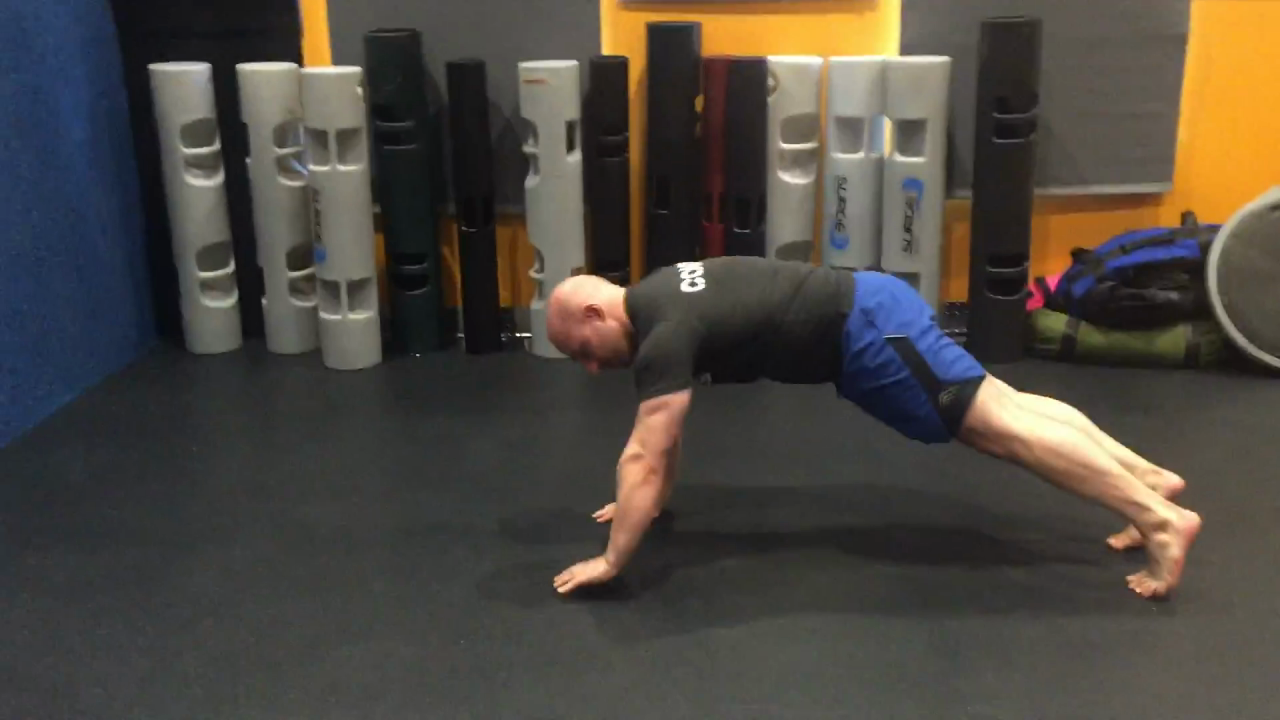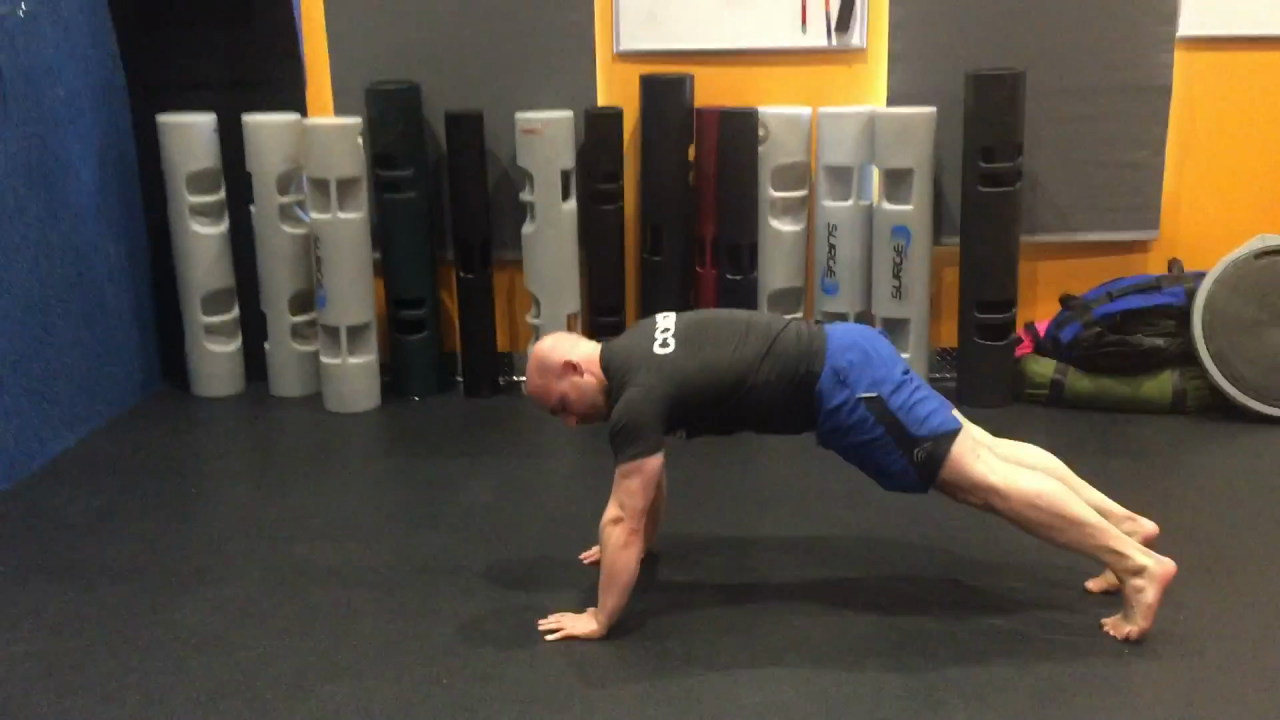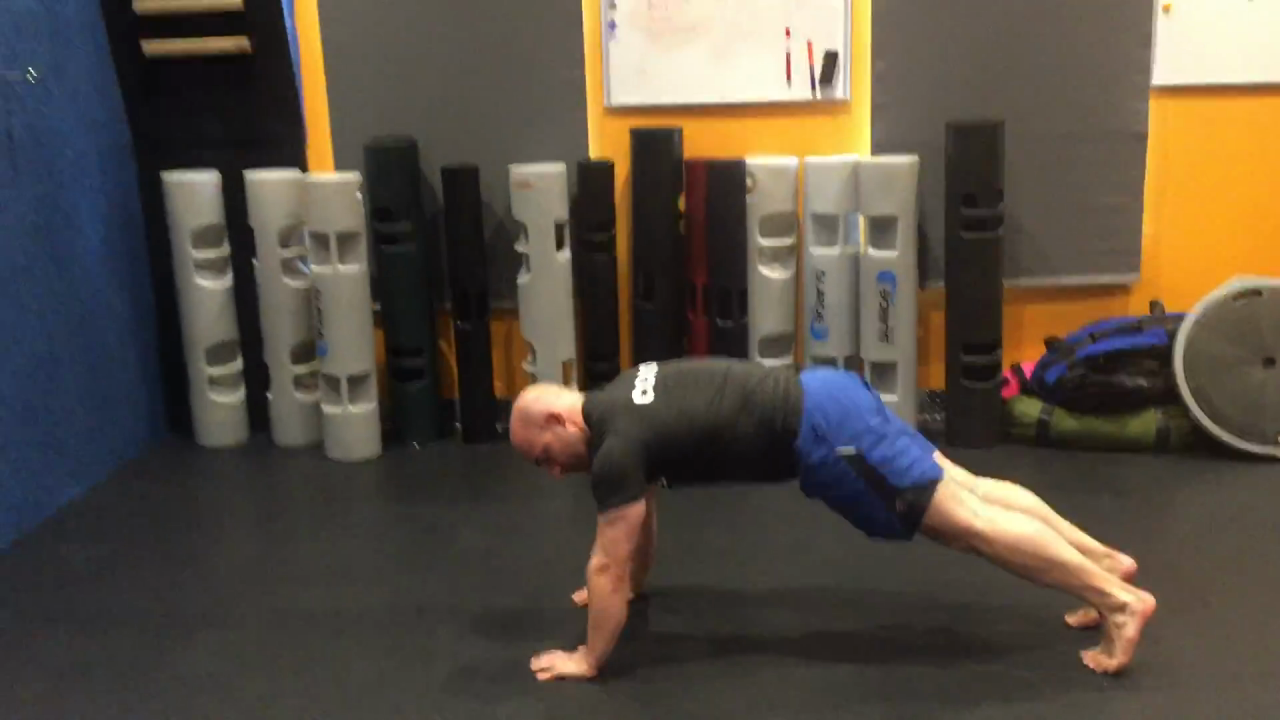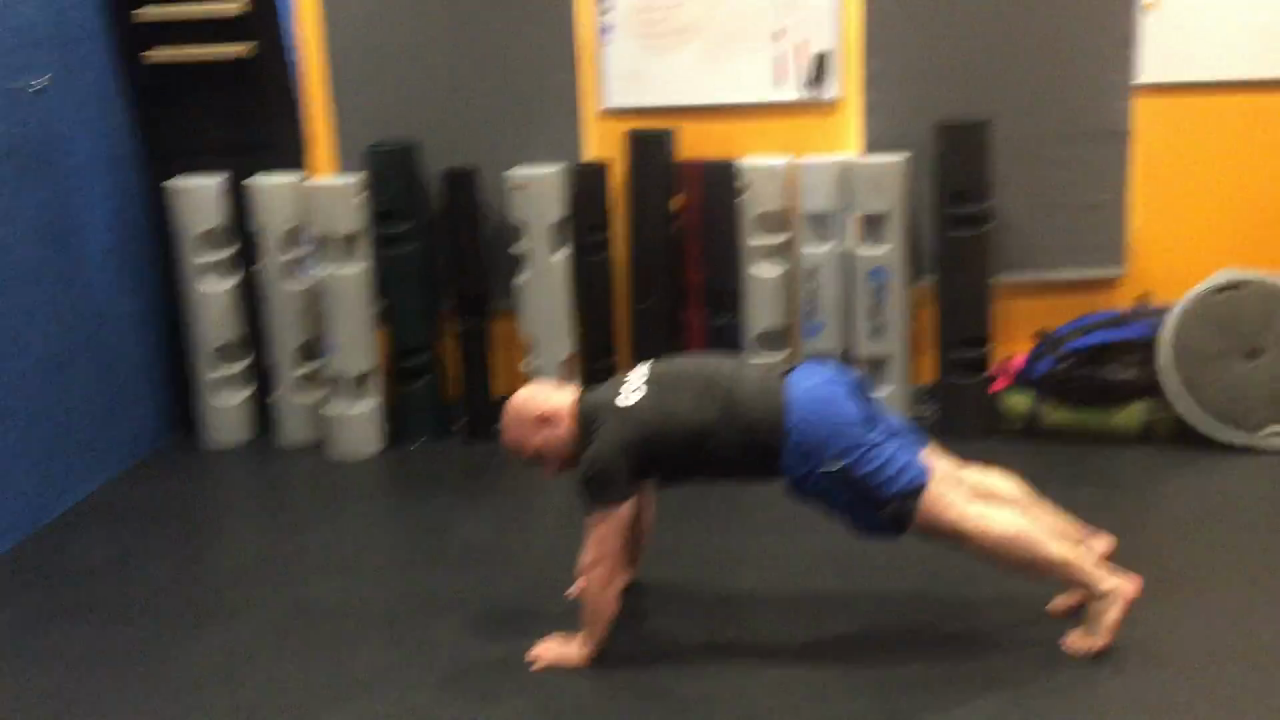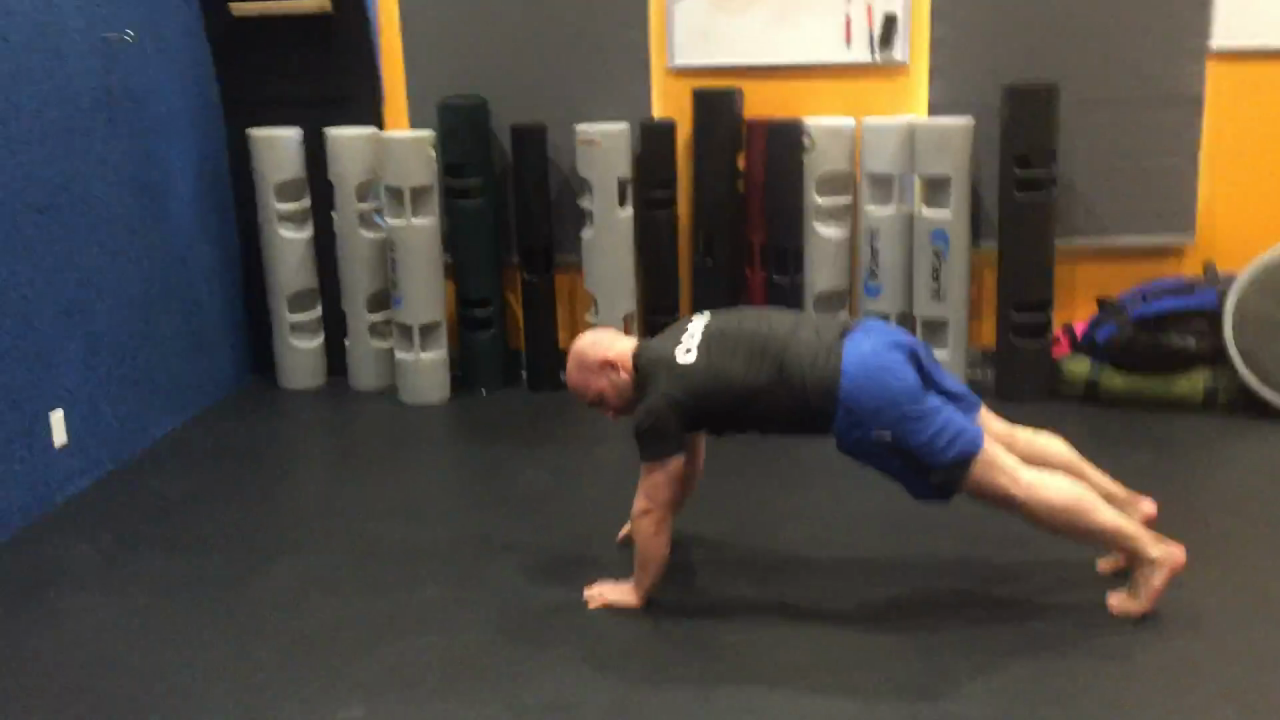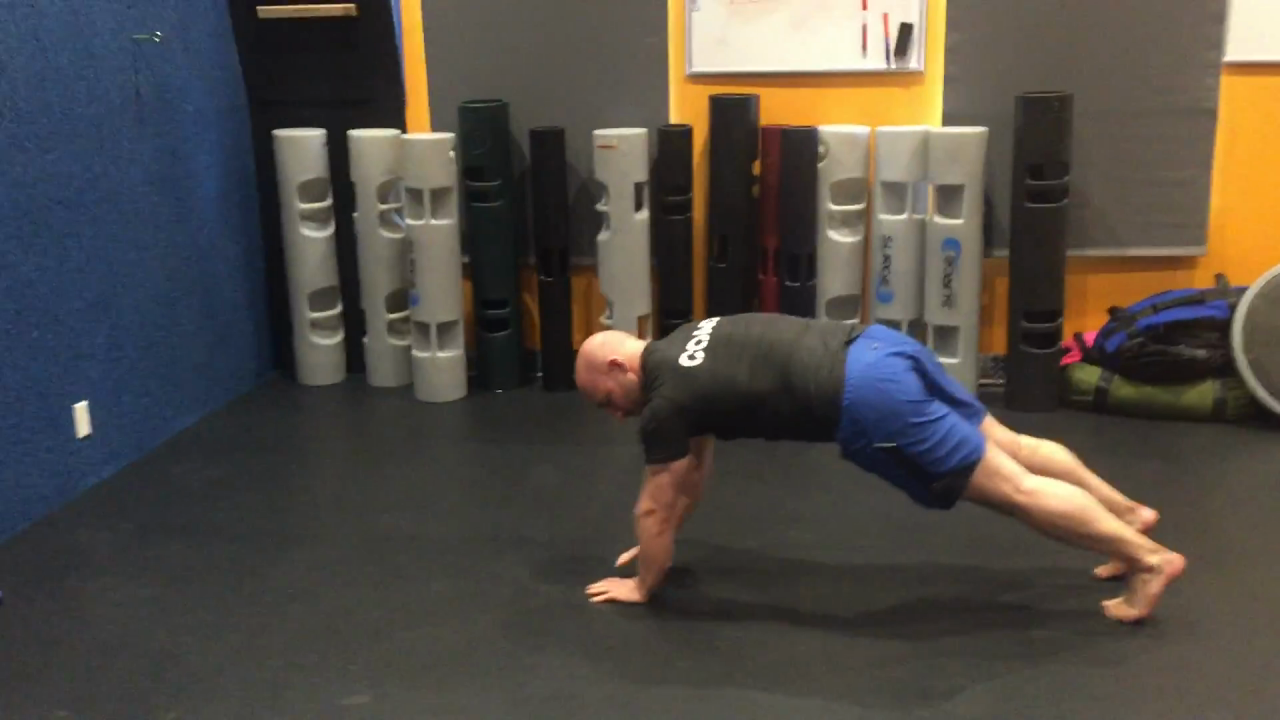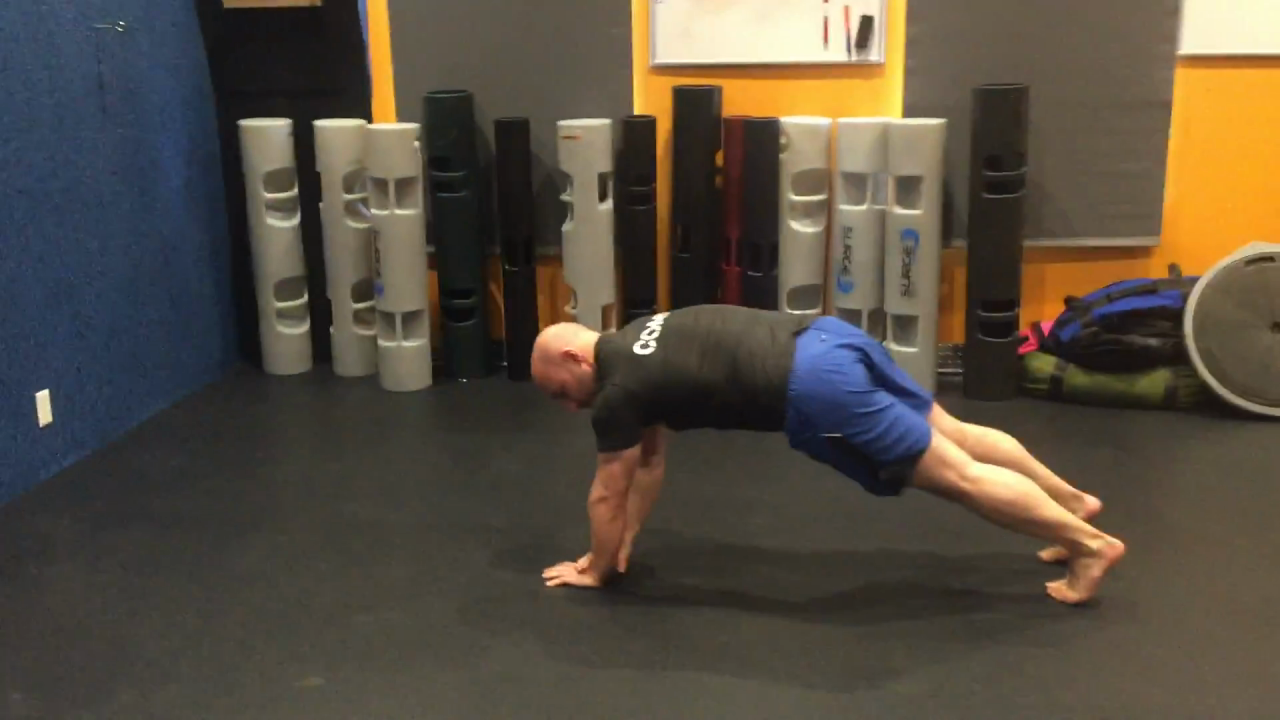
dt=0.2s
person 1, frame 1
left shoulder: (663, 333)
right shoulder: (654, 302)
left elbow: (643, 456)
right elbow: (662, 431)
left wrist: (611, 562)
right wrist: (648, 499)
left hip: (865, 332)
right hip: (864, 309)
left knee: (1002, 427)
right knee: (1003, 402)
left ankle: (1162, 521)
right ankle: (1152, 479)
person 1, frame 2
left shoulder: (636, 393)
right shoulder: (631, 352)
left elbow: (623, 514)
right elbow: (649, 476)
left wrist: (599, 619)
right wrist: (636, 543)
left hip: (841, 385)
right hip: (843, 354)
left knee: (977, 474)
right knee: (981, 448)
left ankle: (1136, 566)
right ankle: (1128, 525)
person 1, frame 3
left shoulder: (616, 445)
right shoulder: (619, 404)
left elbow: (608, 563)
right elbow: (642, 513)
left wrist: (588, 659)
right wrist: (632, 584)
left hip: (821, 433)
right hip: (823, 394)
left knee: (963, 520)
right knee: (962, 486)
left ankle: (1119, 600)
right ankle: (1106, 561)
person 1, frame 4
left shoulder: (605, 444)
right shoulder: (615, 404)
left elbow: (599, 558)
right elbow: (639, 498)
left wrist: (585, 644)
right wrist: (624, 570)
left hip: (809, 433)
right hip: (814, 385)
left knee: (952, 514)
right knee: (953, 476)
left ankle: (1103, 585)
right ankle: (1085, 543)
person 1, frame 5
left shoulder: (661, 397)
right shoulder: (673, 349)
left elbow: (653, 505)
right elbow: (690, 451)
left wrist: (637, 589)
right wrist: (659, 521)
left hip: (864, 396)
right hip: (871, 344)
left knee: (1005, 479)
right knee: (1003, 438)
left ankle: (1151, 553)
right ankle: (1131, 506)
person 1, frame 6
left shoulder: (667, 399)
right shoulder: (682, 351)
left elbow: (655, 505)
right elbow: (696, 459)
left wrist: (642, 586)
right wrist: (663, 537)
left hip: (867, 400)
right hip: (878, 348)
left knee: (1010, 487)
right knee: (1007, 447)
left ankle: (1149, 560)
right ankle: (1131, 515)
person 1, frame 7
left shoulder: (619, 388)
right shoulder: (638, 346)
left elbow: (608, 494)
right elbow: (650, 460)
left wrist: (596, 571)
right wrist: (624, 543)
left hip: (814, 391)
right hip: (827, 340)
left knee: (956, 475)
right knee: (954, 435)
left ankle: (1091, 544)
right ankle: (1076, 503)
